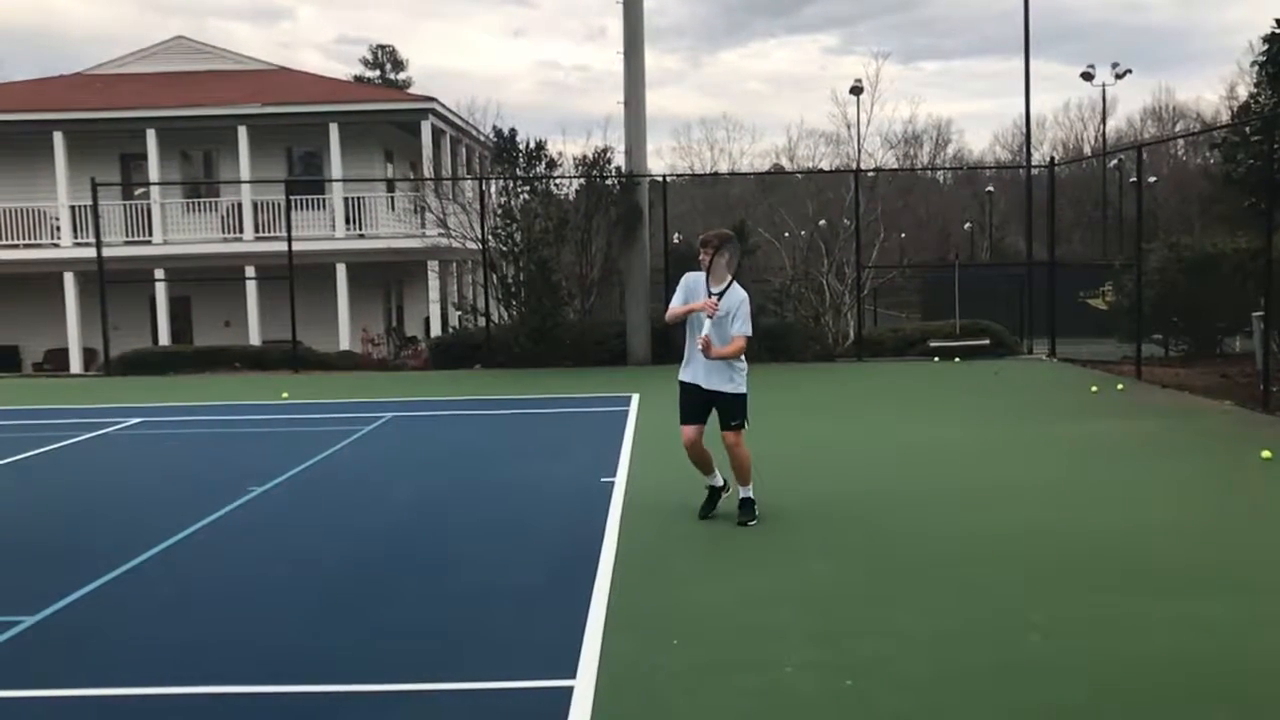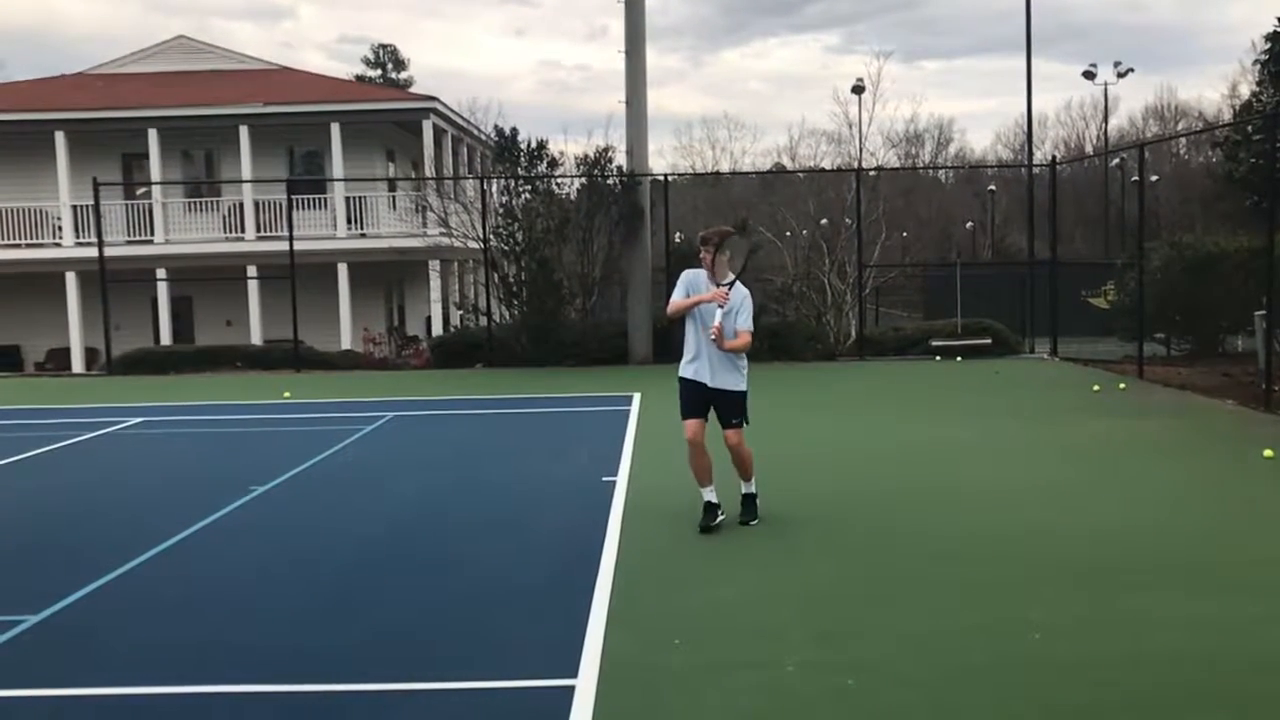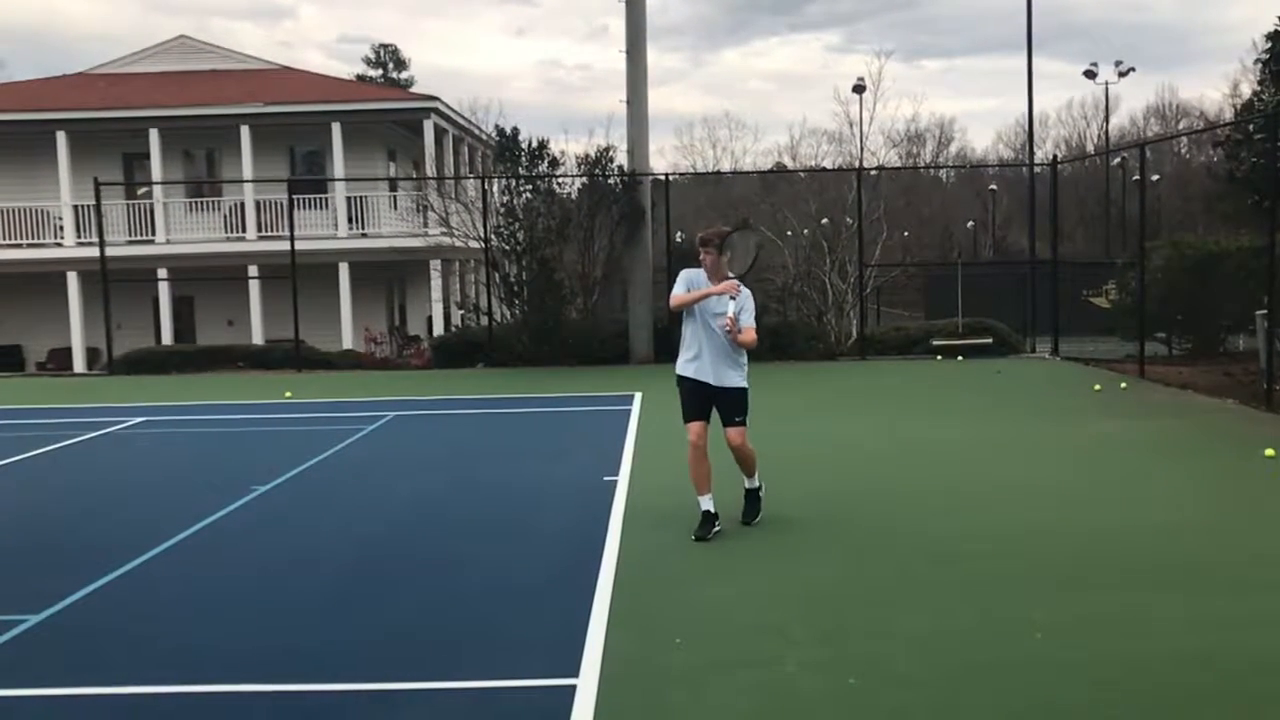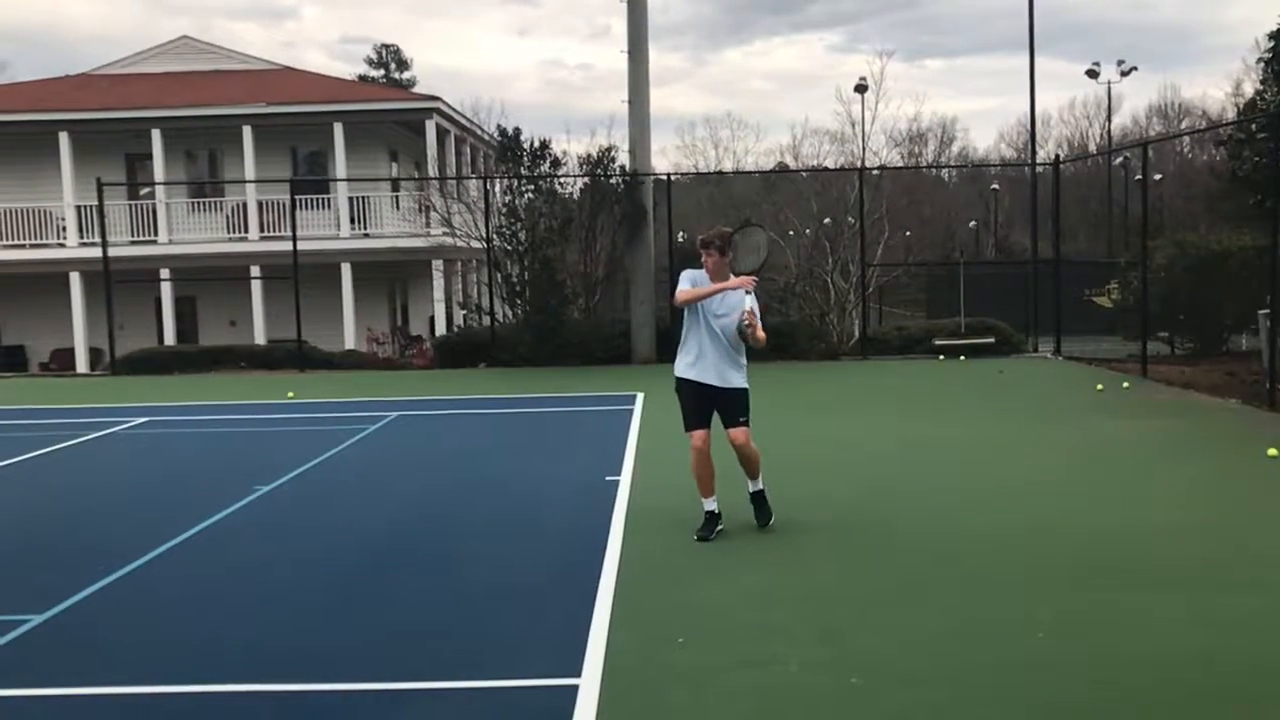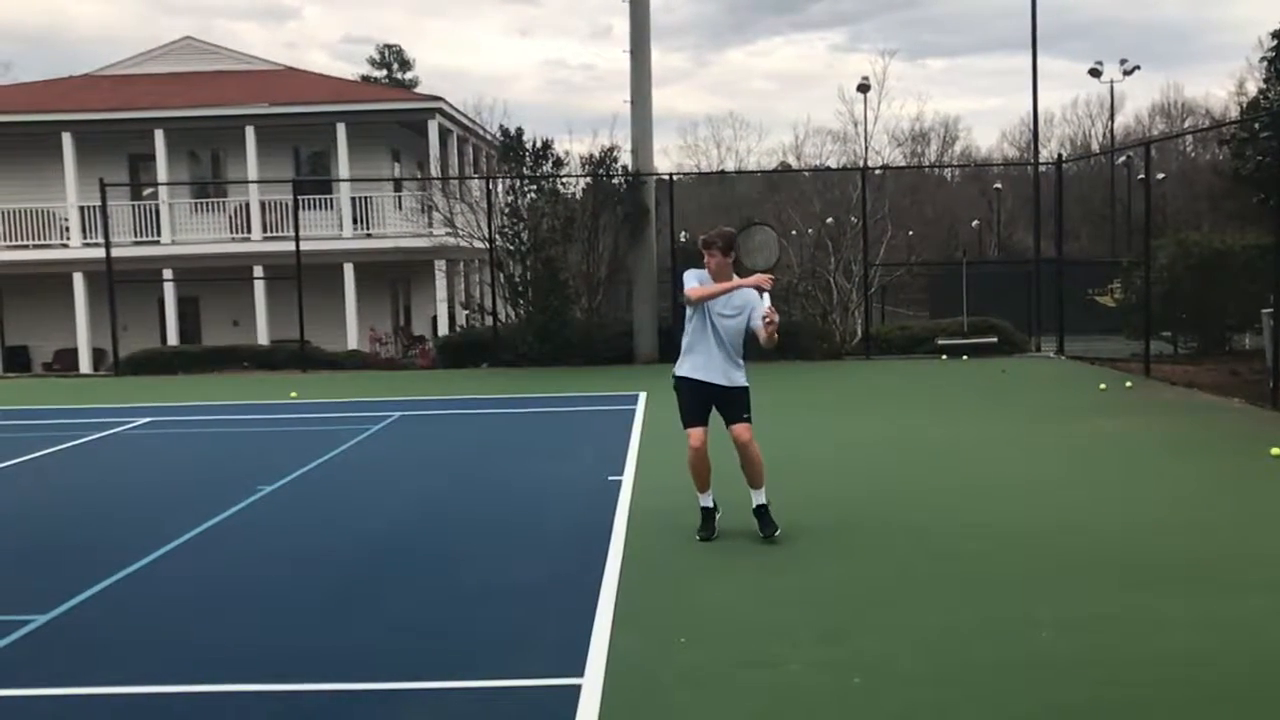
dt=0.5s
person 1, frame 1
left shoulder: (739, 297)
right shoulder: (690, 281)
left elbow: (740, 345)
right elbow: (670, 317)
left wrist: (714, 353)
right wrist: (695, 306)
left hip: (729, 382)
right hip: (693, 378)
left knee: (733, 442)
right knee: (690, 440)
left ankle: (747, 499)
right ankle: (716, 484)
person 1, frame 2
left shoulder: (741, 294)
right shoulder: (690, 278)
left elbow: (745, 341)
right elbow: (672, 310)
left wrist: (724, 345)
right wrist: (704, 297)
left hip: (730, 379)
right hip: (693, 374)
left knee: (735, 442)
right knee: (693, 437)
left ankle: (749, 495)
right ankle: (711, 505)
person 1, frame 3
left shoulder: (742, 294)
right shoulder: (689, 277)
left elbow: (752, 339)
right elbow: (674, 304)
left wrist: (737, 338)
right wrist: (713, 290)
left hip: (730, 377)
right hip: (692, 374)
left knee: (737, 441)
right knee: (696, 440)
left ankle: (753, 488)
right ankle: (708, 513)
person 1, frame 4
left shoulder: (744, 295)
right shoulder: (691, 277)
left elbow: (758, 340)
right elbow: (680, 299)
left wrist: (754, 334)
right wrist: (726, 285)
left hip: (731, 379)
right hip: (692, 377)
left knee: (740, 441)
right knee: (699, 444)
left ankle: (757, 490)
right ankle: (711, 514)
person 1, frame 5
left shoulder: (749, 296)
right shoulder: (693, 277)
left elbow: (766, 342)
right elbow: (694, 297)
left wrist: (771, 332)
right wrist: (741, 283)
left hip: (731, 378)
right hip: (692, 376)
left knee: (744, 439)
right knee: (696, 444)
left ankle: (761, 507)
right ankle: (708, 508)
